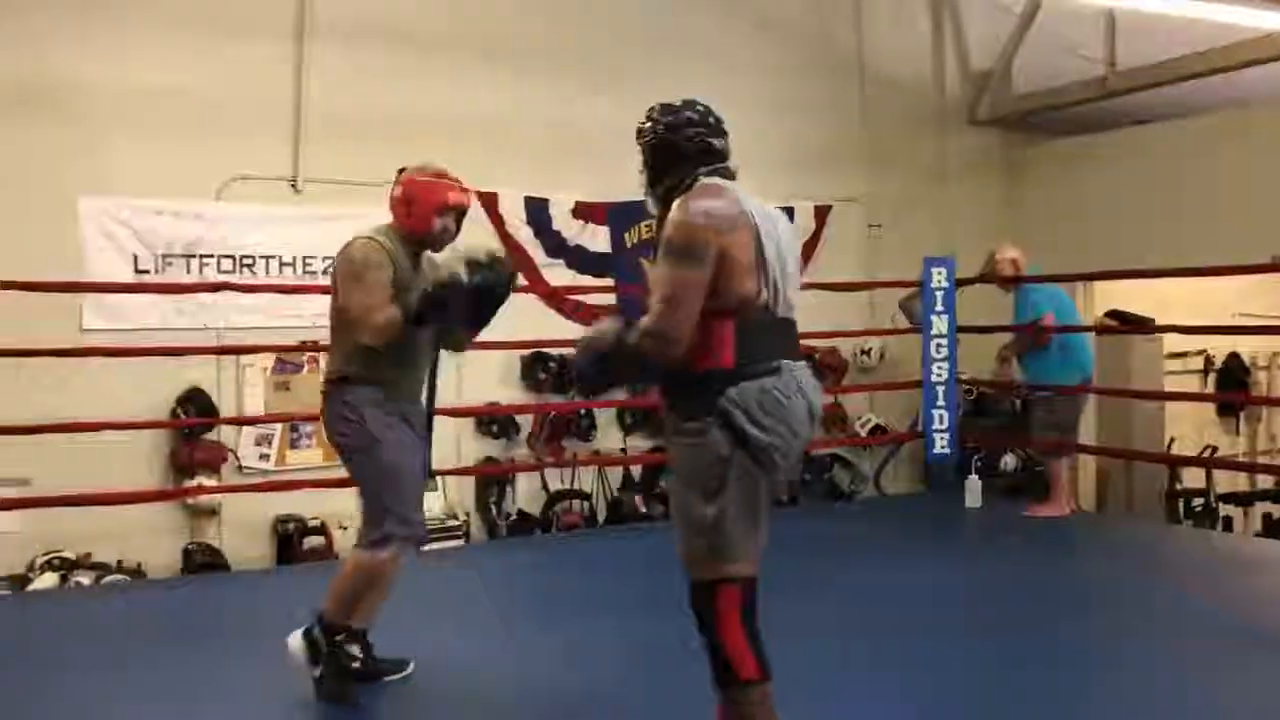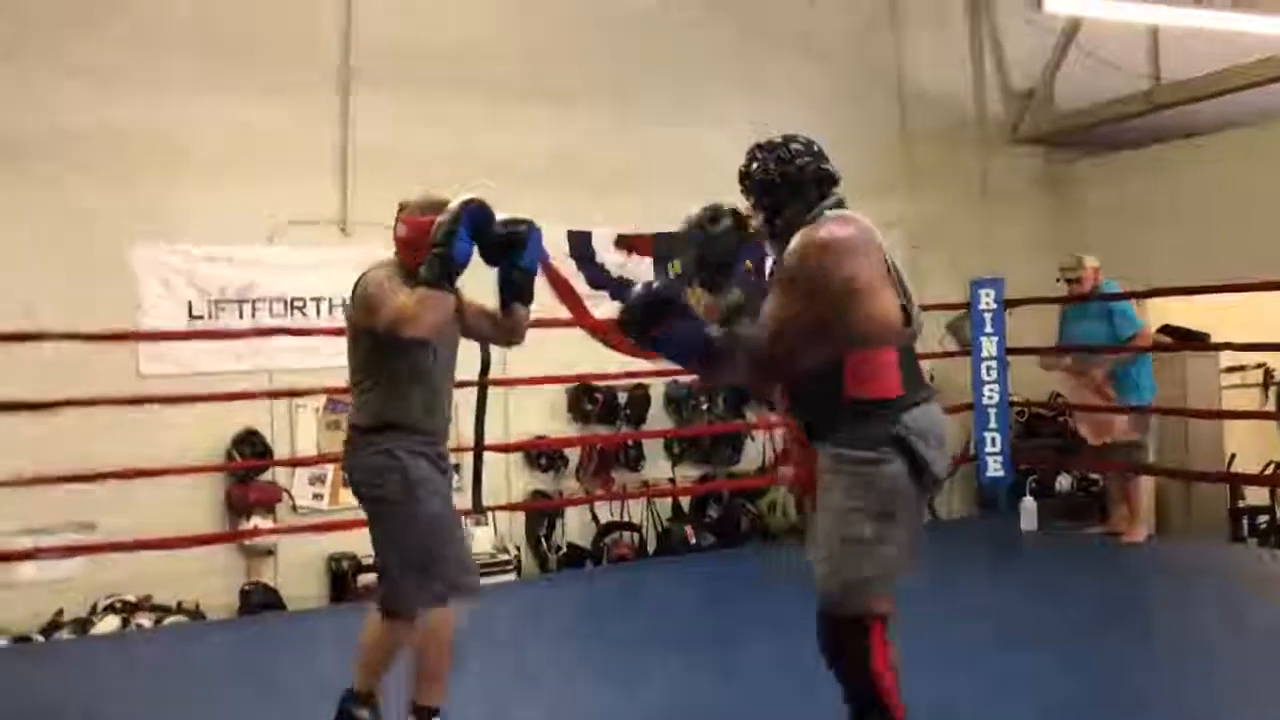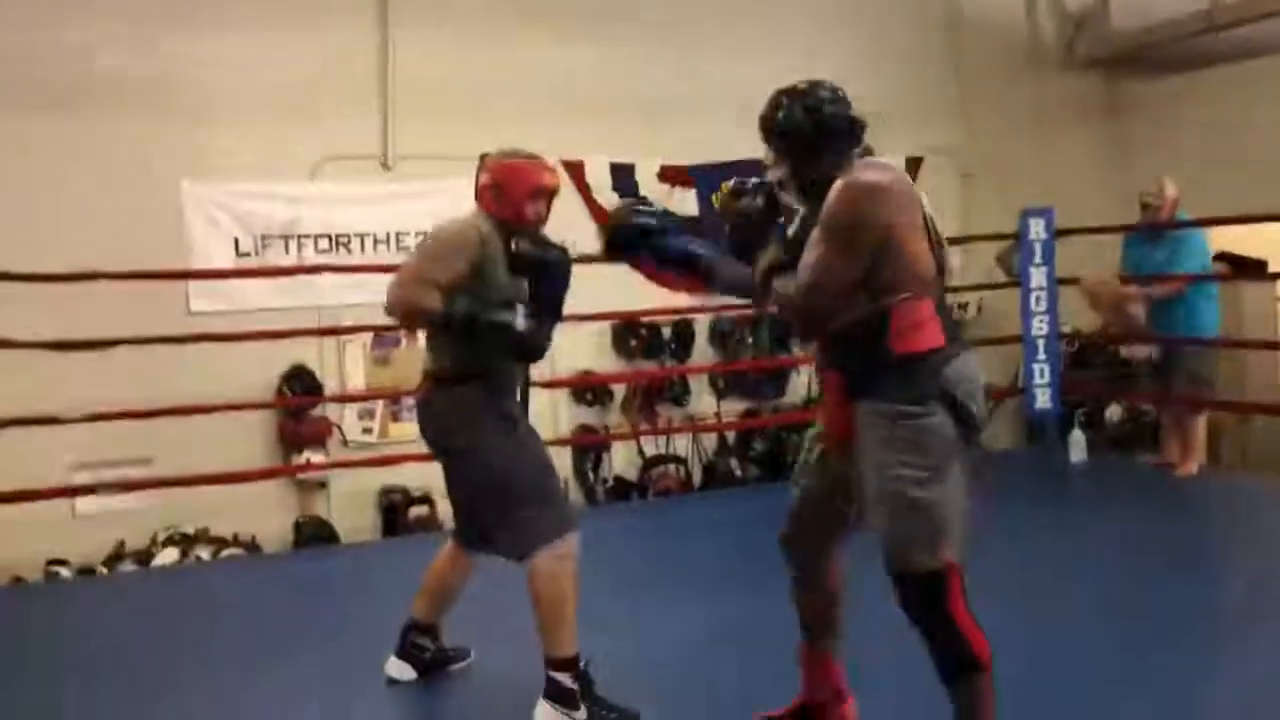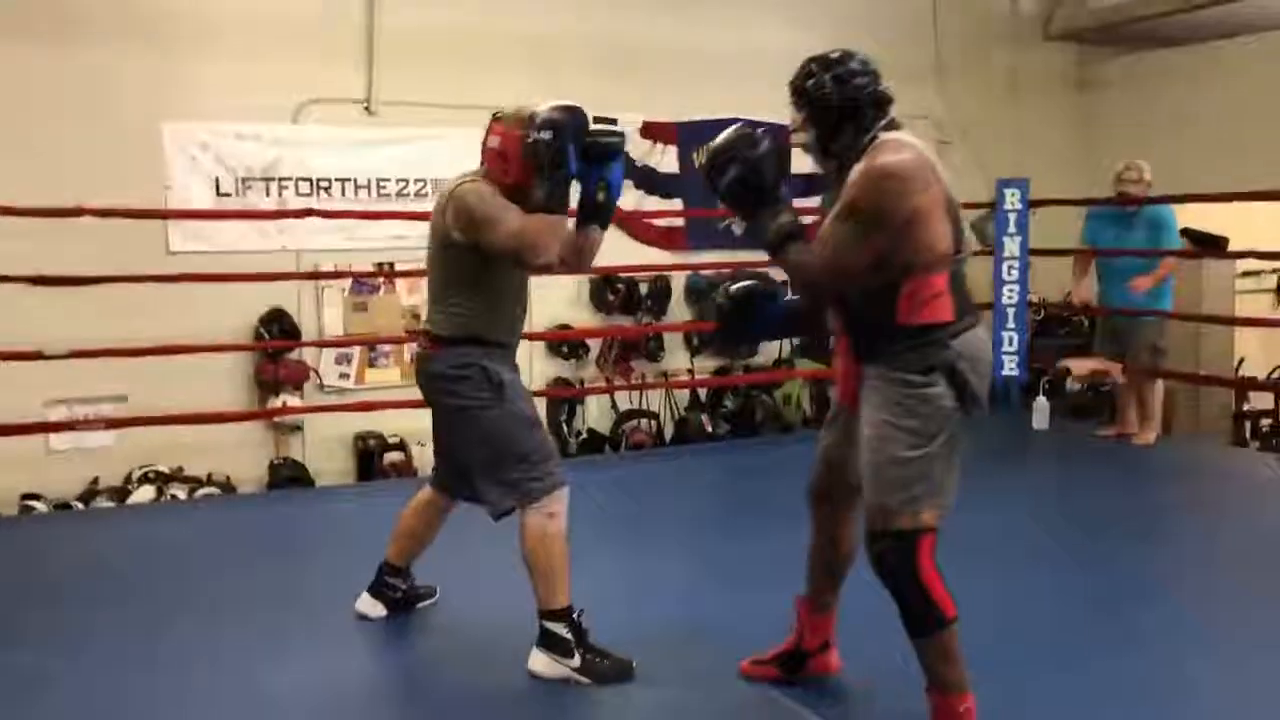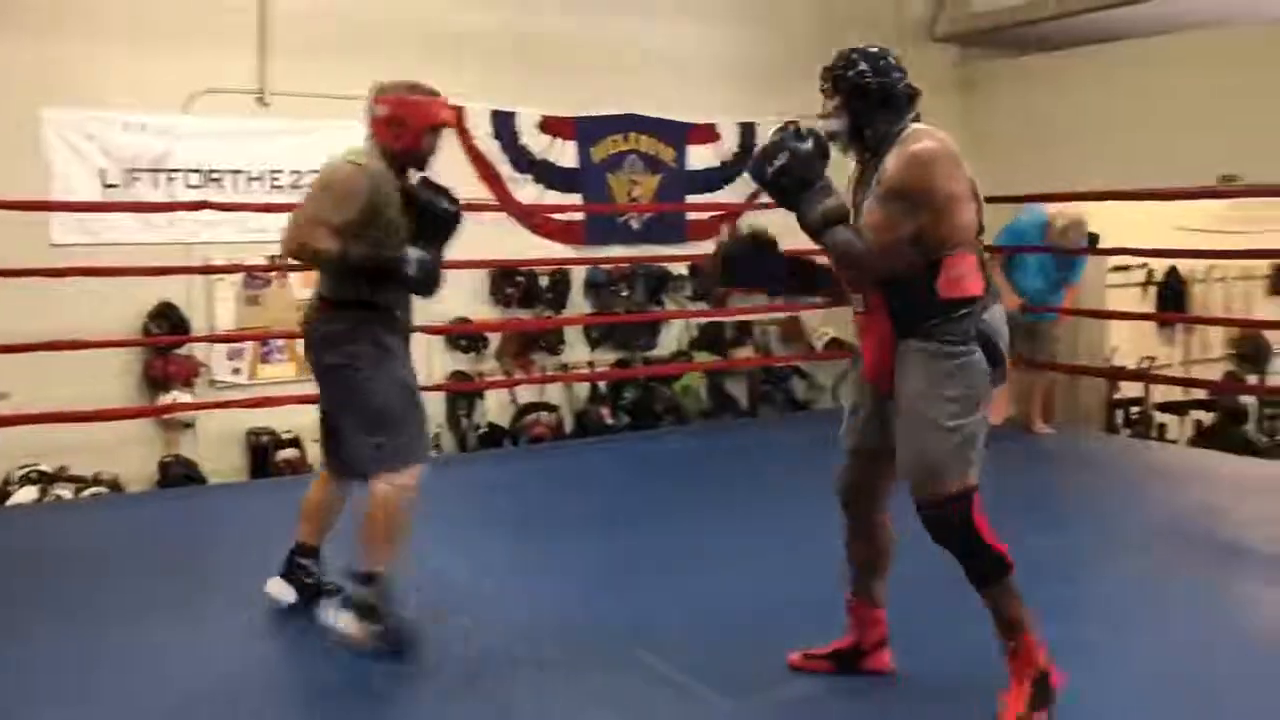
dt=0.7s
person 1, frame 1
left shoulder: (699, 208)
right shoulder: (761, 213)
left elbow: (670, 336)
left wrist: (614, 346)
right wrist: (639, 335)
left hip: (735, 411)
right hip: (783, 397)
left knee: (721, 600)
right knee: (729, 586)
person 1, frame 2
left shoulder: (825, 241)
right shoulder: (827, 245)
left elbow: (763, 358)
right elbow: (774, 369)
right wrist: (683, 335)
left hip: (878, 446)
right hip: (864, 445)
left knee: (850, 630)
right knee: (858, 619)
person 1, frame 3
left shoulder: (866, 189)
right shoulder: (839, 196)
left elbow: (804, 311)
right elbow: (764, 285)
left wrist: (769, 247)
right wrist: (674, 249)
left hip: (912, 400)
right hip: (867, 398)
left knee: (925, 580)
right knee: (805, 541)
person 1, frame 4
left shoulder: (886, 170)
right shoulder: (868, 166)
left elbow: (822, 278)
left wrist: (765, 206)
right wrist: (780, 312)
left hip: (921, 369)
right hip: (885, 364)
left knee: (897, 545)
right knee: (829, 496)
right ankle: (811, 645)
person 1, frame 5
left shoulder: (920, 155)
right shoulder: (883, 161)
left elbow: (866, 263)
right elbow: (865, 273)
left wrist: (809, 194)
left hip: (951, 346)
right hip: (898, 347)
left knee: (946, 506)
right knee: (859, 491)
left ankle: (1031, 664)
right ankle: (866, 639)
person 2, frame 1
left shoulder: (428, 265)
right shoulder: (365, 253)
left elbow: (454, 337)
right elbow: (369, 331)
left wrist: (476, 298)
right wrist: (431, 300)
left hip: (405, 408)
right hip: (363, 404)
left knee: (391, 534)
right knee: (392, 532)
left ankle: (350, 649)
right ankle: (321, 636)
person 2, frame 2
left shoulder: (441, 293)
right shoulder: (379, 284)
left elbow: (509, 333)
right elbow: (417, 325)
left wrist: (517, 273)
right wrist: (445, 259)
left hip: (421, 453)
right hip: (389, 455)
left knee: (404, 597)
right knee: (445, 588)
person 2, frame 3
left shoulder: (506, 250)
right shoulder: (465, 236)
left elbow: (531, 325)
right elbow: (403, 299)
left wrist: (547, 284)
right wrist: (481, 318)
left hip: (469, 403)
right hip: (470, 406)
left knee: (474, 534)
right knee: (554, 536)
left ankle: (416, 646)
person 2, frame 4
left shoulder: (507, 202)
right shoulder: (470, 196)
left elbow: (575, 257)
right elbow: (541, 253)
left wrist: (600, 186)
right wrist: (554, 174)
left hip: (465, 362)
right hip: (469, 365)
left knee: (450, 485)
right knee: (545, 494)
left ankle: (387, 587)
right ankle: (559, 641)
person 2, frame 5
left shoulder: (391, 178)
right shoulder: (355, 173)
left elbow: (396, 249)
right elbow: (300, 239)
left wrist: (427, 229)
right wrist: (386, 262)
left hip: (371, 329)
right hip: (354, 332)
left knee: (347, 460)
right knee: (401, 462)
left ankle: (300, 571)
right ankle: (364, 597)
person 3, frame 1
left shoulder: (1030, 290)
right shoulder: (1028, 290)
left elbow: (1046, 331)
right elbow: (1031, 335)
left wrist: (1012, 347)
right wrist: (1010, 351)
left hip: (1063, 373)
right hip: (1052, 373)
left knee: (1050, 439)
right knee: (1052, 438)
left ankle: (1059, 502)
right ankle: (1064, 498)
person 3, frame 2
left shoulder: (1114, 301)
right shoulder: (1070, 309)
left elbow: (1144, 340)
right elbow: (1064, 348)
left wrist: (1106, 366)
right wrist: (1055, 360)
left hip: (1127, 392)
right hip: (1094, 394)
left knee: (1127, 458)
right knee: (1106, 458)
left ankle: (1139, 522)
right ankle: (1117, 518)
person 3, frame 3
left shoulder: (1189, 235)
right shoulder: (1136, 236)
left elbow: (1176, 284)
right elbow: (1128, 279)
left wrist: (1136, 295)
right wrist: (1113, 296)
left hip: (1192, 327)
right hip: (1159, 326)
left knee: (1189, 394)
right knee: (1163, 392)
left ankle: (1193, 457)
right ankle: (1170, 450)
person 3, frame 4
left shoulder: (1160, 214)
right shoulder: (1099, 213)
left elbow: (1171, 259)
right elbow: (1085, 251)
left wrist: (1150, 279)
right wrist: (1079, 281)
left hip: (1148, 306)
right hip: (1111, 303)
left knee: (1145, 367)
right knee: (1118, 365)
left ankle: (1150, 426)
right ankle: (1127, 421)
person 3, frame 5
left shoulder: (1078, 246)
right shoulder: (1024, 225)
left elbow: (1071, 285)
right elbow: (994, 261)
right wrist: (1008, 295)
left hip: (1043, 311)
right hip: (1009, 305)
left knee: (1042, 364)
left ankle: (1035, 418)
right ankle: (999, 410)
